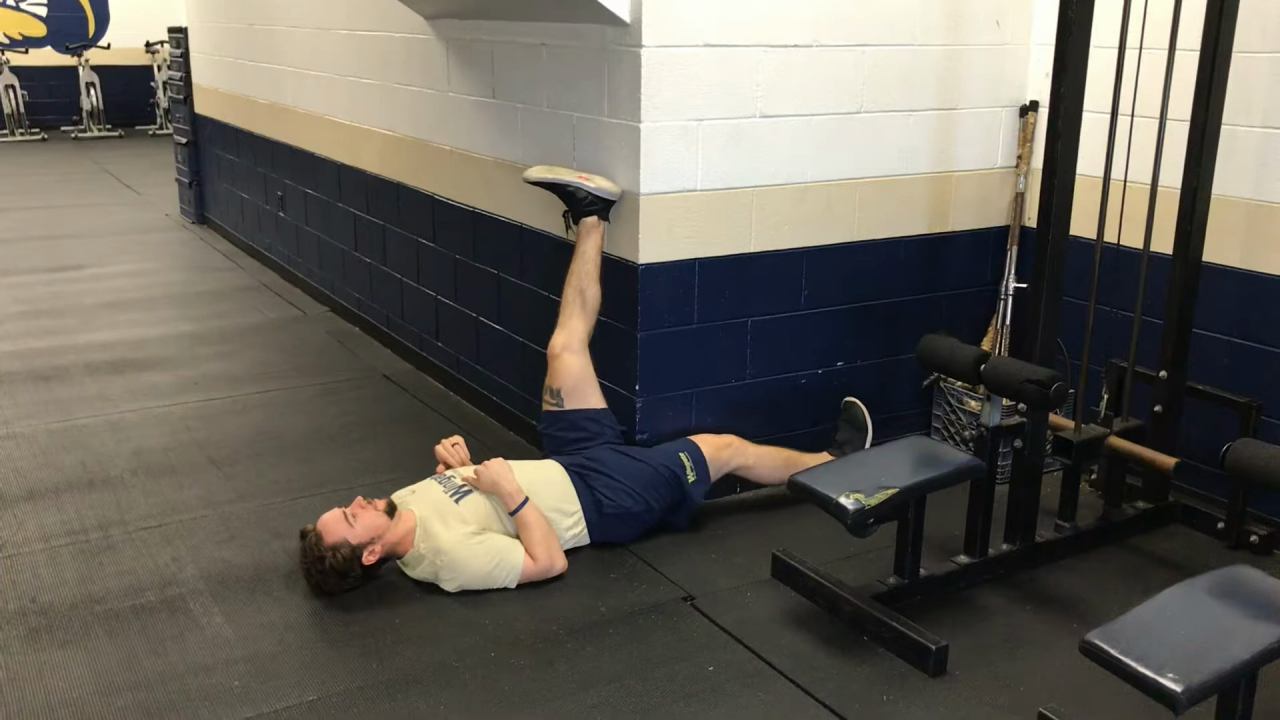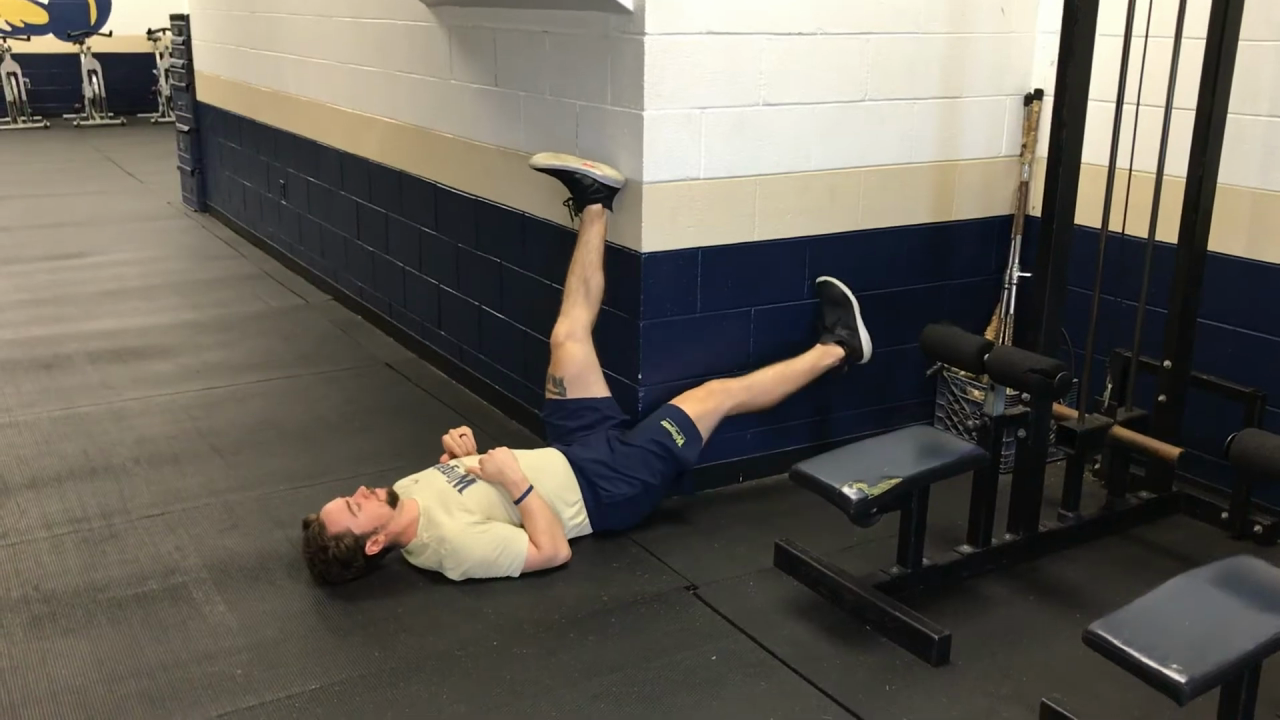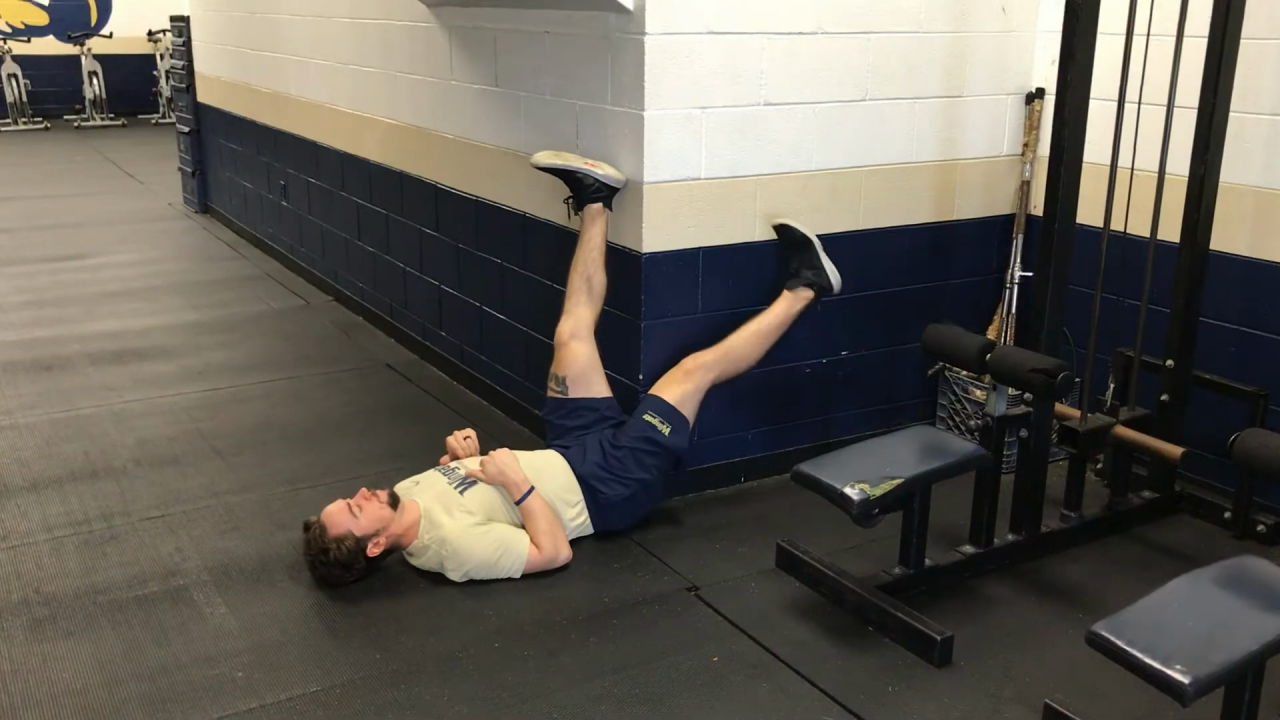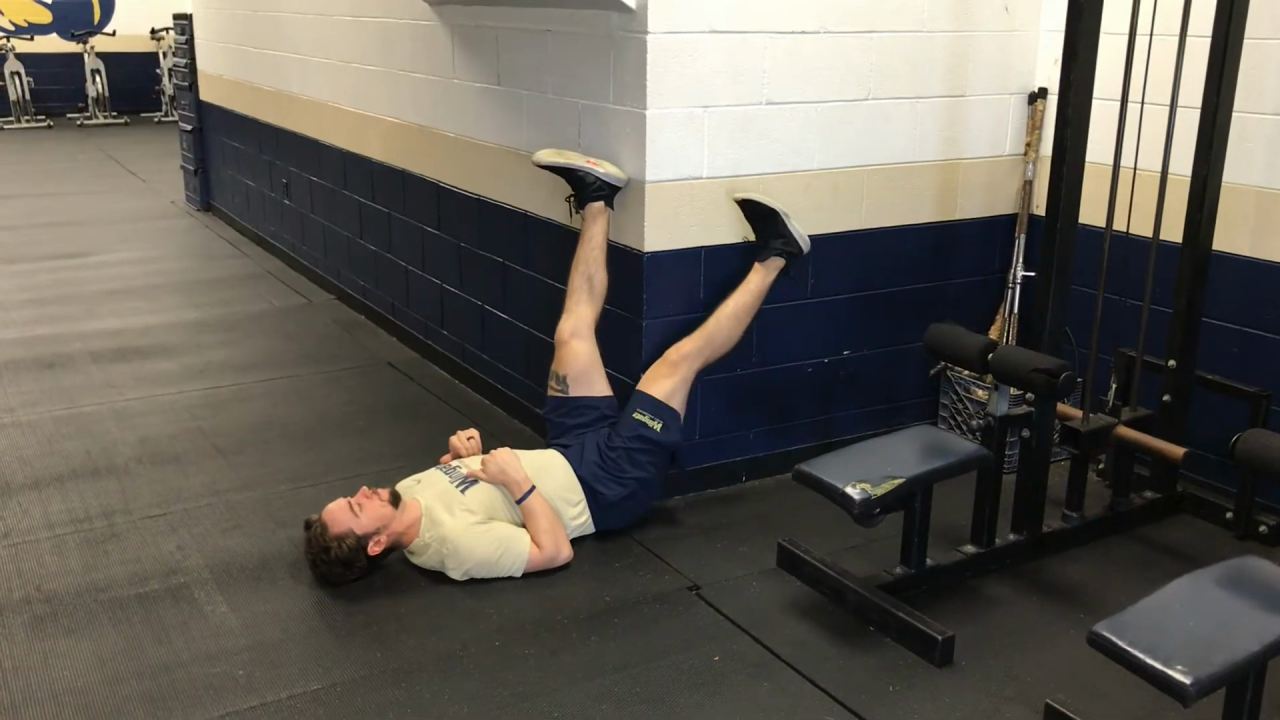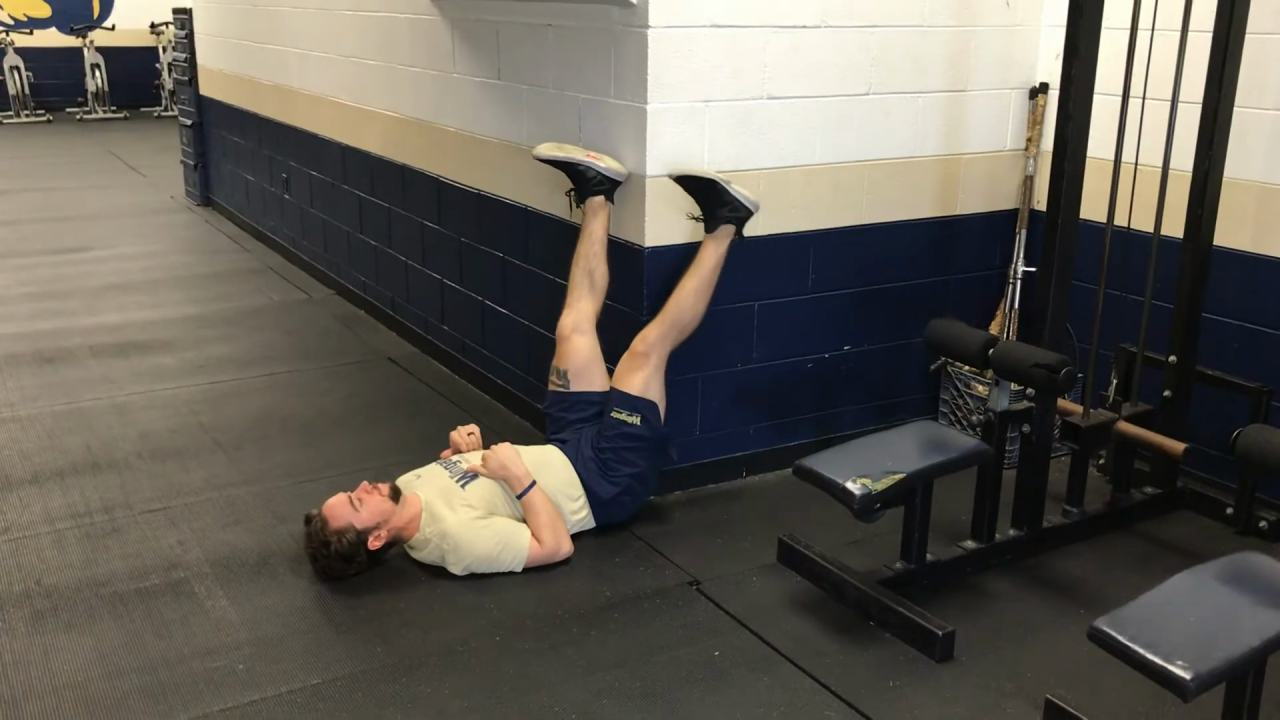
dt=0.7s
person 1, frame 1
left shoulder: (402, 510)
right shoulder: (447, 558)
right elbow: (549, 562)
left wrist: (455, 465)
right wrist: (509, 491)
left hip: (569, 465)
right hip: (601, 498)
left knee: (565, 346)
right knee: (728, 447)
left ankle: (589, 216)
right ankle: (836, 463)
person 1, frame 2
left shoulder: (408, 495)
right shoulder: (450, 547)
right elbow: (553, 551)
left wrist: (460, 453)
right wrist: (515, 480)
left hip: (571, 453)
right hip: (605, 486)
left knee: (568, 336)
right knee: (720, 393)
left ankle: (593, 206)
right ankle: (834, 349)
person 1, frame 3
left shoulder: (409, 497)
right shoulder: (450, 547)
right elbow: (553, 552)
left wrist: (463, 456)
right wrist: (516, 482)
left hip: (573, 455)
right hip: (609, 487)
right knee: (697, 368)
left ankle: (593, 203)
right ankle: (801, 289)
person 1, frame 4
left shoulder: (409, 496)
right shoulder: (451, 546)
right elbow: (554, 551)
left wrist: (462, 455)
right wrist: (517, 482)
left hip: (572, 452)
right hip: (609, 483)
right knee: (680, 358)
left ankle: (595, 202)
right ankle: (770, 260)
person 1, frame 5
left shoulder: (412, 489)
right shoulder: (452, 540)
right elbow: (555, 546)
left wrist: (464, 451)
right wrist: (518, 476)
left hip: (568, 451)
right hip: (607, 482)
right knee: (647, 348)
left ankle: (596, 196)
right ankle: (720, 228)
